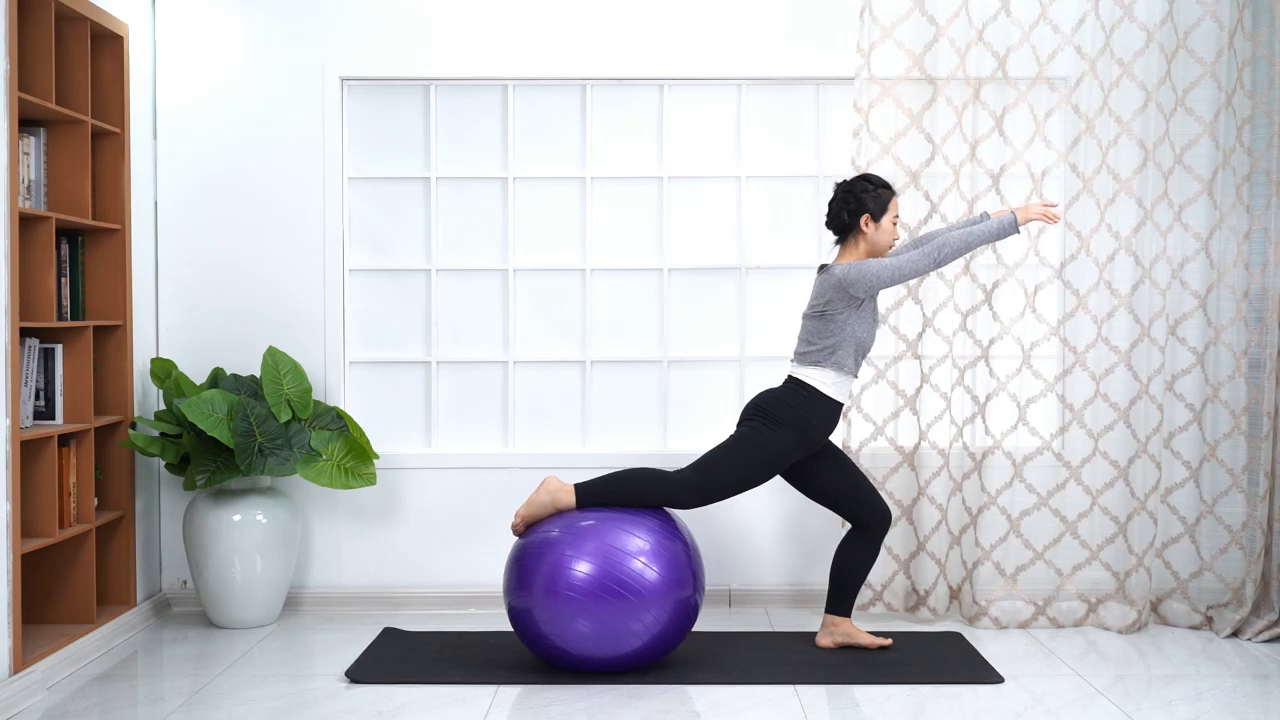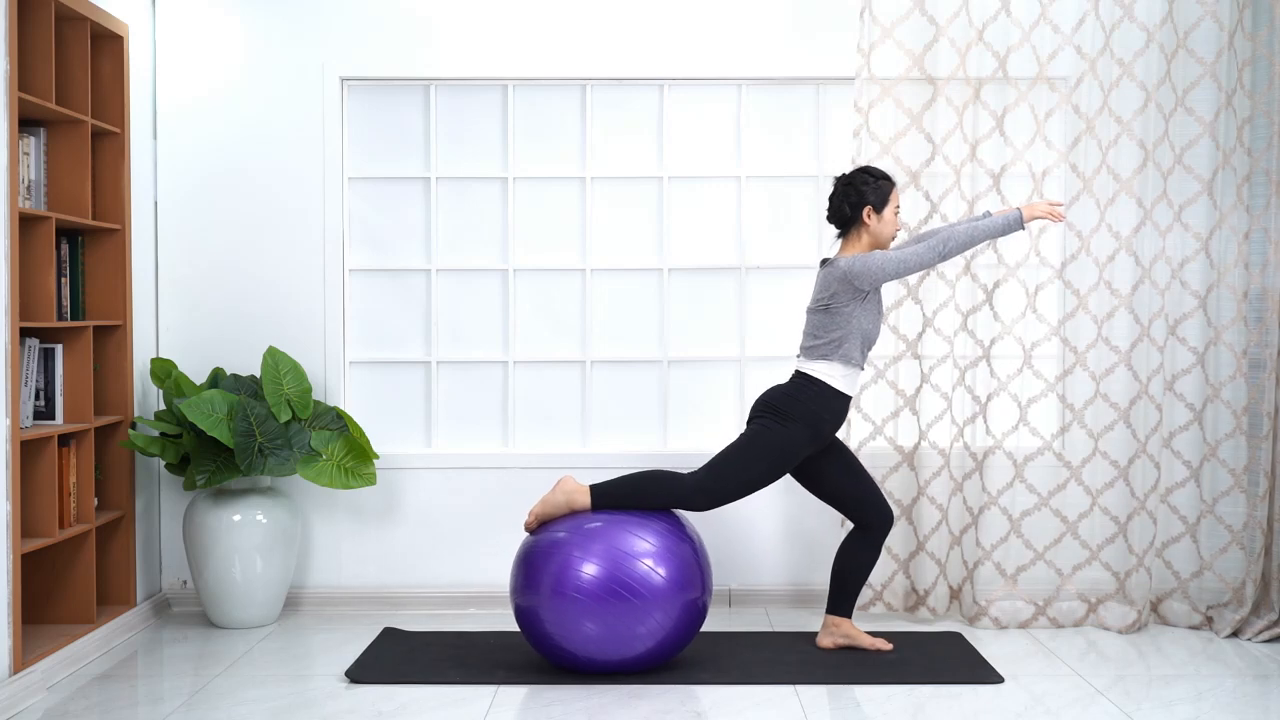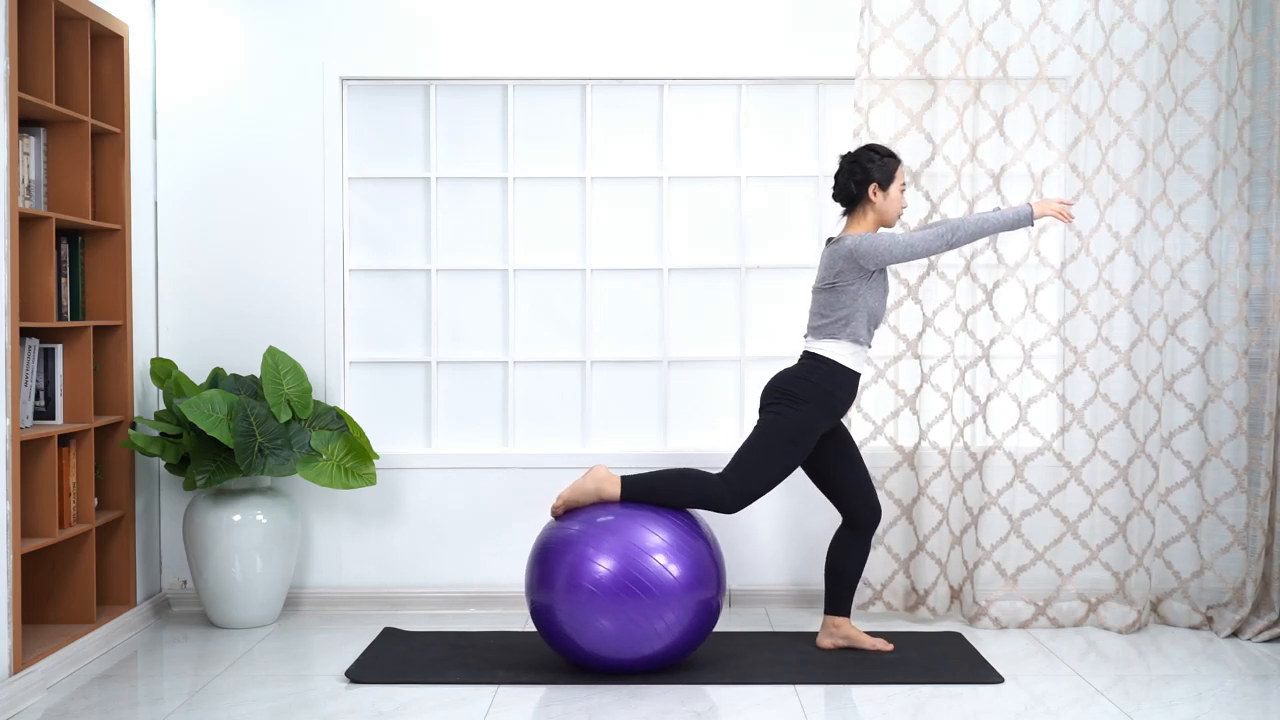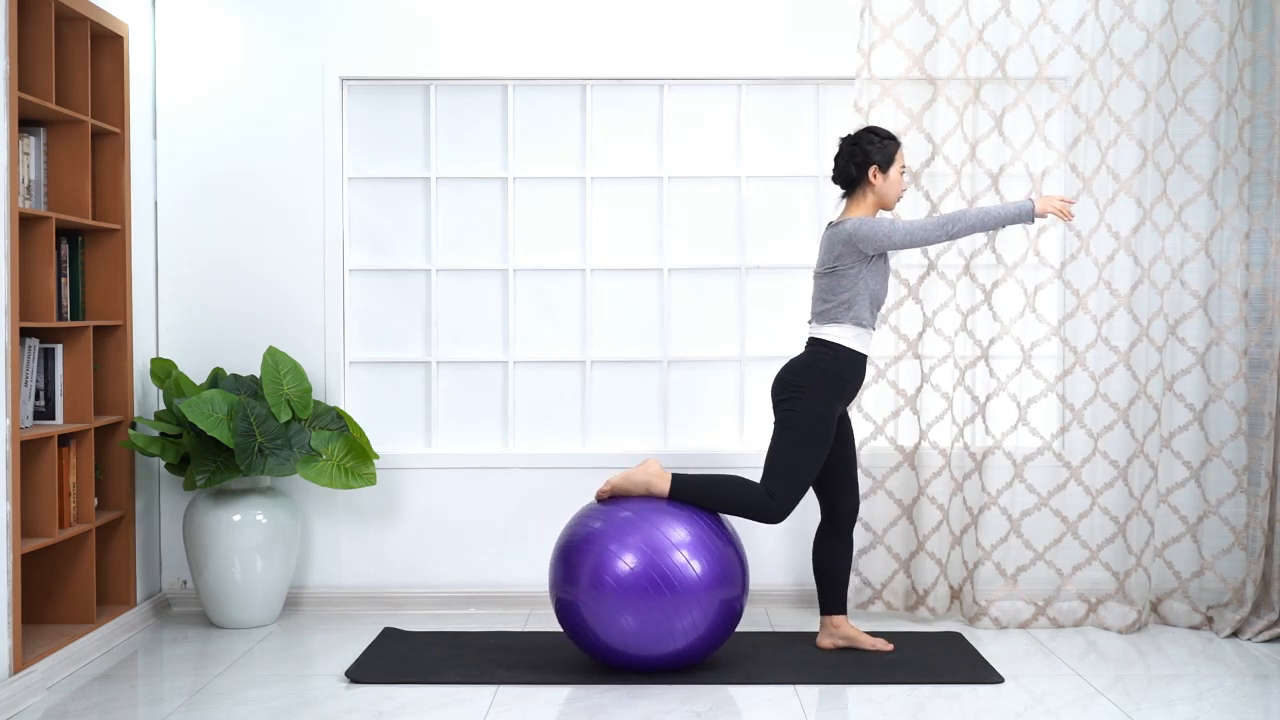
dt=0.5s
person 1, frame 1
left shoulder: (856, 272)
right shoulder: (847, 278)
left elbow: (927, 246)
right elbow: (936, 256)
left wrist: (996, 215)
right wrist: (1014, 221)
left hip: (801, 430)
right hip: (783, 422)
left knee: (873, 517)
right knee: (683, 488)
left ankle: (836, 624)
right ankle: (566, 495)
person 1, frame 2
left shoulder: (856, 266)
right shoulder: (852, 271)
left elbow: (929, 244)
right elbow: (937, 250)
left wrist: (999, 215)
right wrist: (1017, 217)
left hip: (808, 424)
right hip: (794, 416)
left knee: (875, 517)
right knee: (698, 490)
left ankle: (837, 626)
right ankle: (579, 496)
person 1, frame 3
left shoulder: (860, 248)
right shoulder: (858, 249)
left elbow: (933, 234)
right elbow: (943, 239)
left wrist: (1014, 213)
right wrist: (1028, 213)
left hip: (816, 403)
right hip: (804, 398)
left knee: (864, 512)
right knee: (729, 491)
left ankle: (835, 625)
right ankle: (609, 485)
person 1, frame 4
left shoulder: (856, 230)
right shoulder: (857, 232)
left elbow: (935, 229)
right elbow: (941, 229)
left wrist: (1015, 212)
right wrist: (1027, 208)
left hip: (823, 388)
right hip: (815, 384)
left knee: (841, 511)
right knee: (774, 501)
left ankle: (835, 626)
right ankle: (658, 482)
